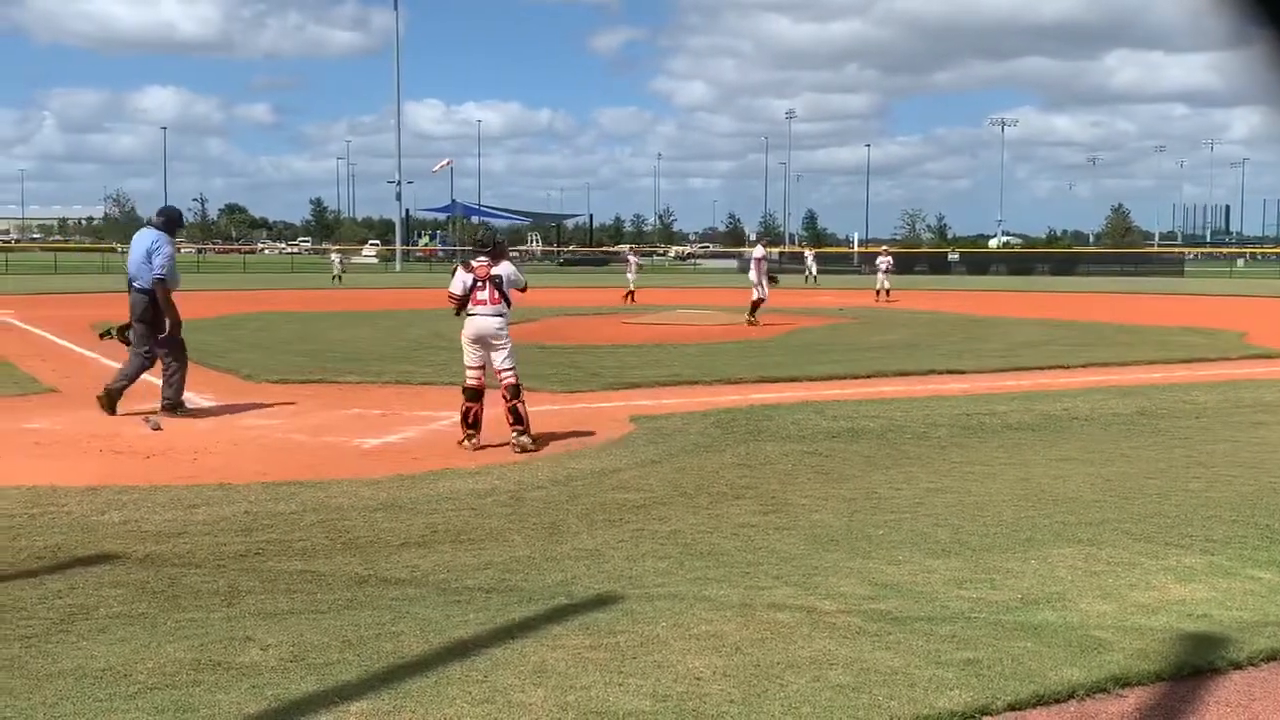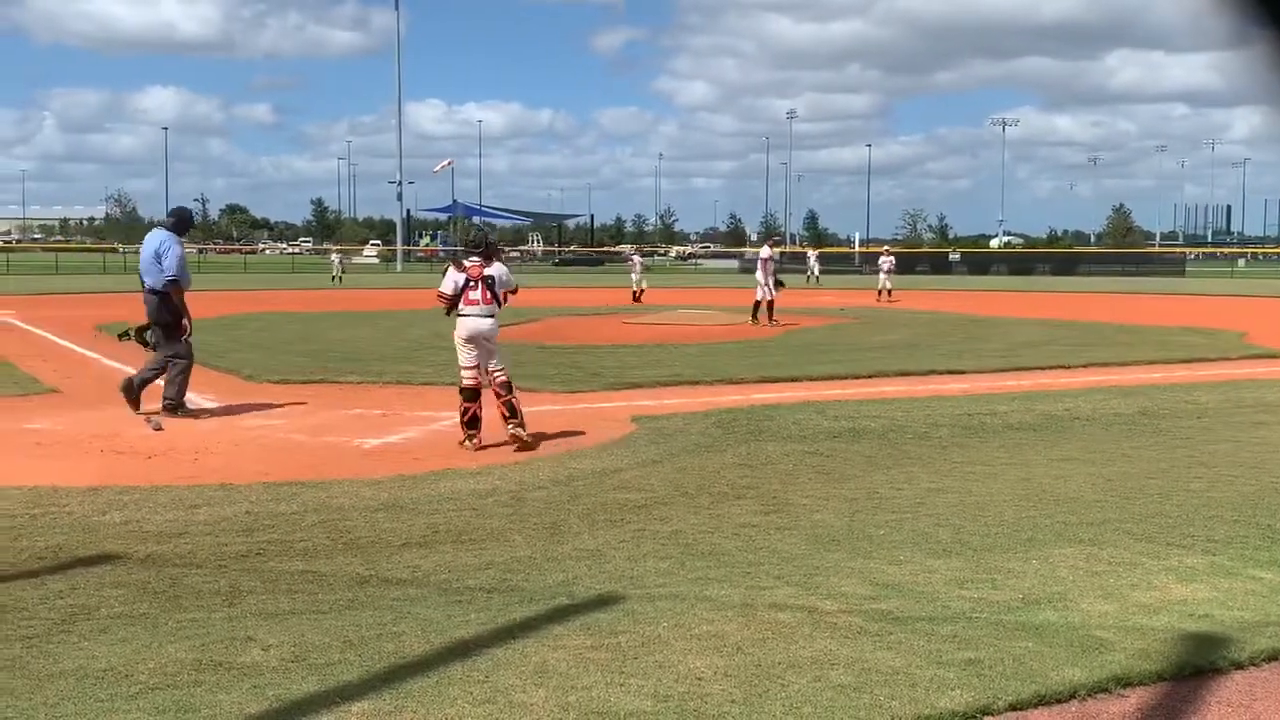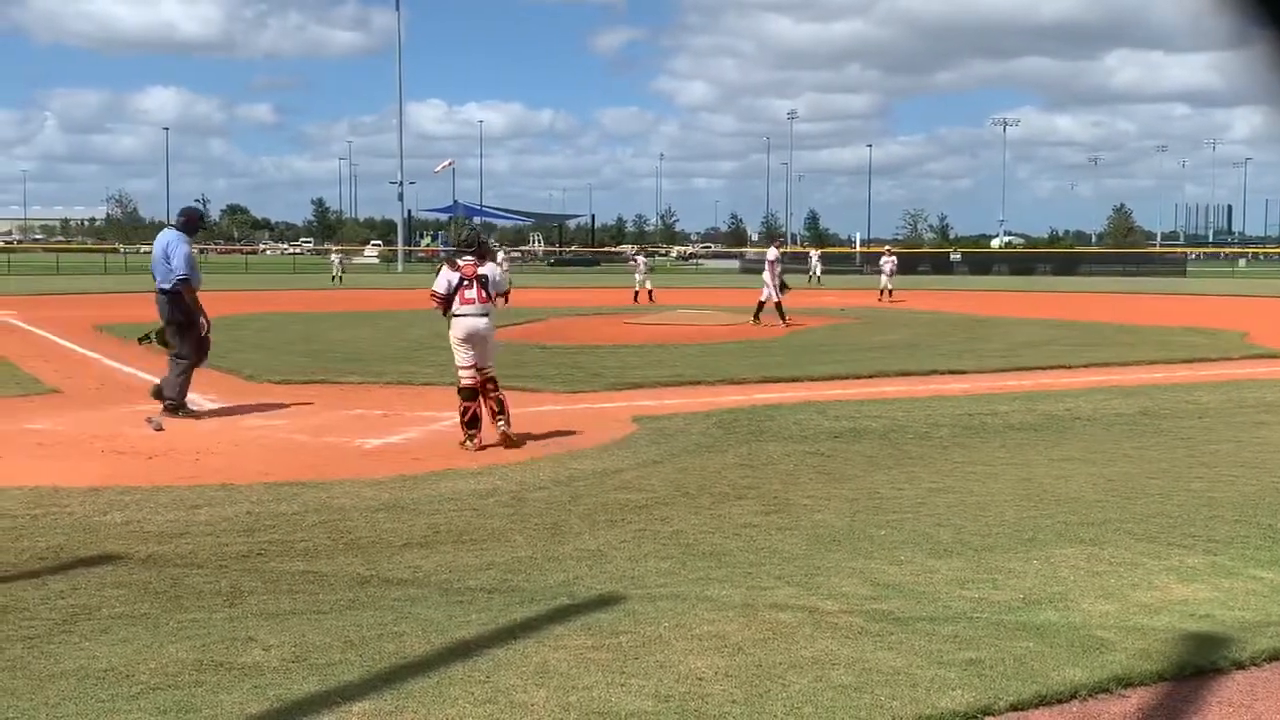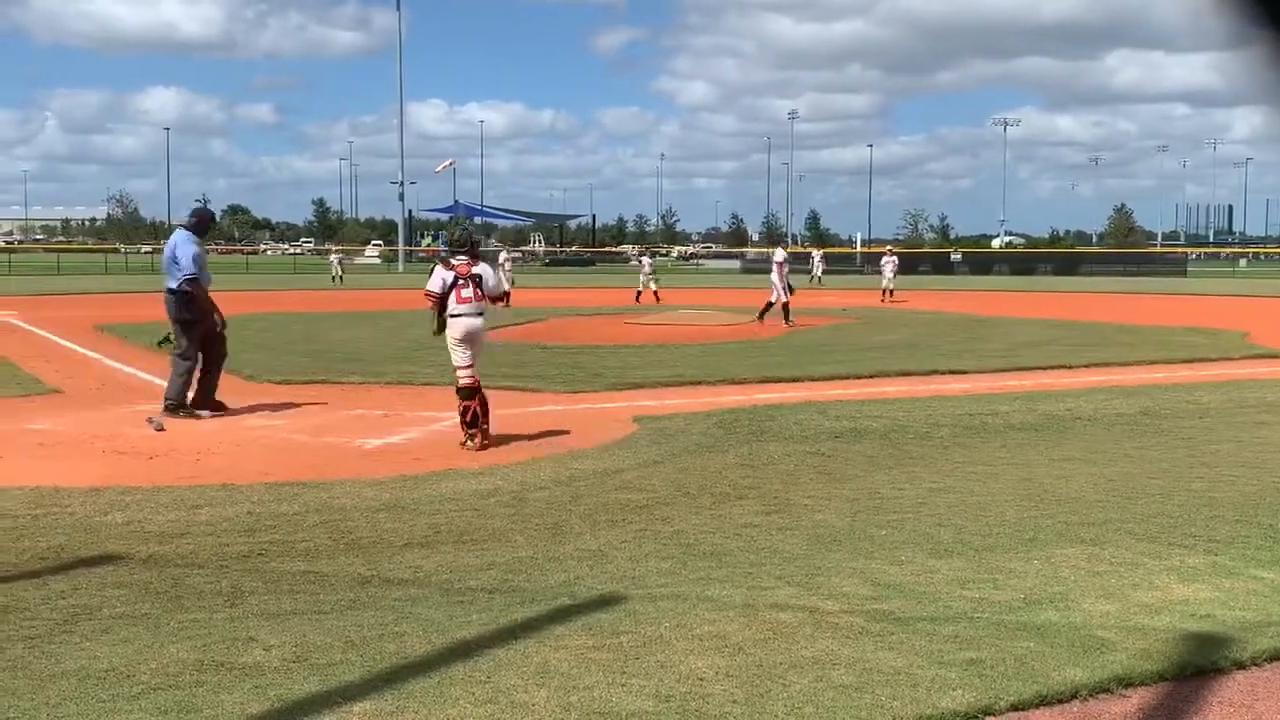
dt=0.1s
person 1, frame 1
left shoulder: (465, 269)
right shoulder: (505, 267)
left elbow: (455, 302)
right elbow: (522, 286)
left hip: (473, 324)
right hip: (498, 324)
left knee: (474, 380)
right knee: (509, 378)
left ankle: (472, 436)
right ankle: (520, 434)
person 1, frame 2
left shoulder: (456, 269)
right shoulder: (497, 268)
left elbow: (445, 301)
right elbow: (513, 289)
left hip: (465, 324)
right hip: (489, 325)
left knee: (470, 380)
right knee: (499, 377)
left ankle: (472, 436)
right ankle: (515, 426)
person 1, frame 3
left shoulder: (449, 268)
right shoulder: (490, 267)
left elbow: (438, 301)
right elbow: (504, 292)
left hip: (460, 324)
right hip: (484, 323)
left knee: (467, 378)
right knee: (487, 376)
left ankle: (473, 437)
right ankle: (502, 424)
person 1, frame 4
left shoulder: (443, 268)
right shoulder: (483, 268)
left elbow: (432, 301)
right elbow: (498, 297)
left wrist: (442, 311)
left hip: (456, 324)
right hip: (478, 323)
left knee: (465, 378)
right knee: (471, 375)
left ankle: (472, 436)
right ankle: (482, 428)
person 2, frame 1
left shoulder: (139, 235)
right shoulder: (162, 241)
left elbow: (133, 272)
right elbow: (159, 281)
right wrist: (170, 314)
left hip: (138, 297)
right hip: (152, 301)
left knee: (143, 353)
right knee: (174, 353)
left ankle: (111, 392)
right ankle: (171, 404)
person 2, frame 2
left shoulder: (151, 236)
right shoulder: (171, 242)
right elbow: (172, 282)
right wrist: (186, 315)
left hip: (152, 298)
right hip: (166, 302)
left knee: (167, 352)
right knee: (181, 354)
left ankle: (135, 385)
right ankle: (173, 404)
person 2, frame 3
left shoulder: (165, 236)
right shoulder: (179, 242)
right elbow: (182, 282)
right wrist: (201, 313)
left hip: (172, 300)
right hip: (177, 302)
left knee: (199, 347)
right knee: (183, 355)
left ankle: (166, 390)
right ankle: (172, 404)
person 2, frame 4
left shoulder: (180, 237)
right shoulder: (187, 242)
right elbow: (192, 281)
right wrist: (215, 311)
left hip: (186, 300)
right hip: (186, 301)
left knee: (216, 346)
right knee: (186, 354)
left ankle: (205, 398)
right ankle: (174, 404)
